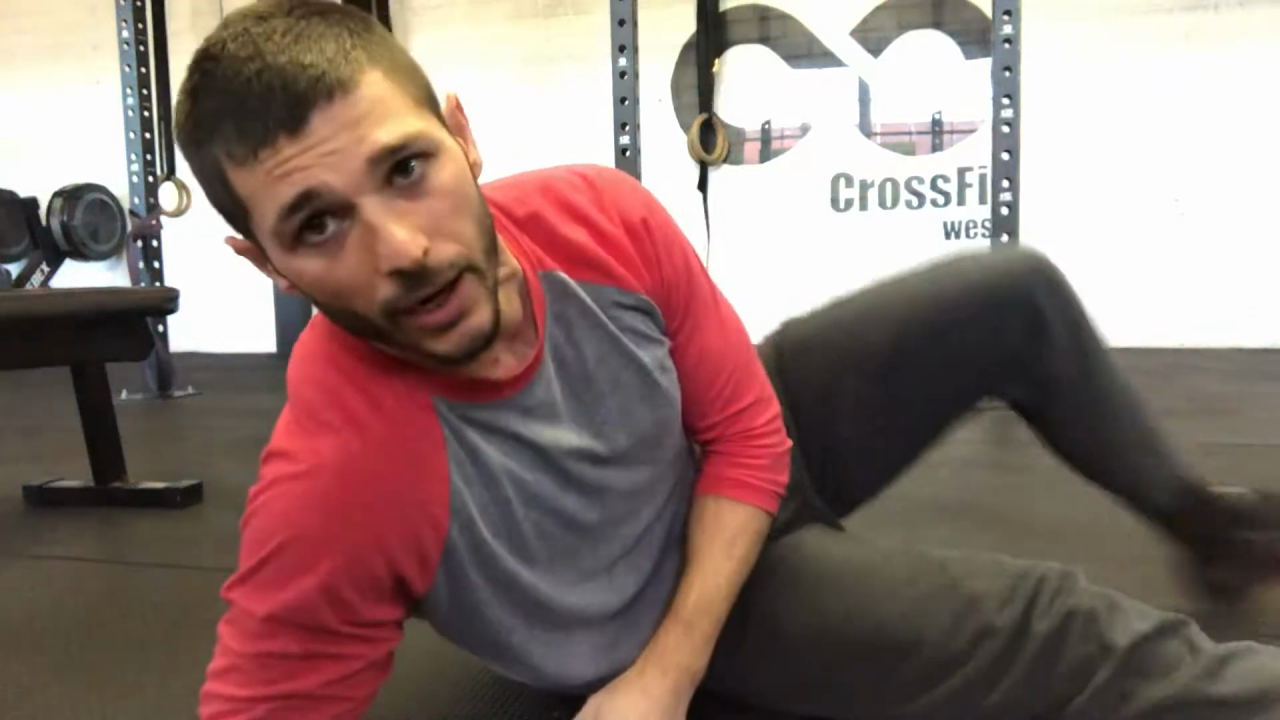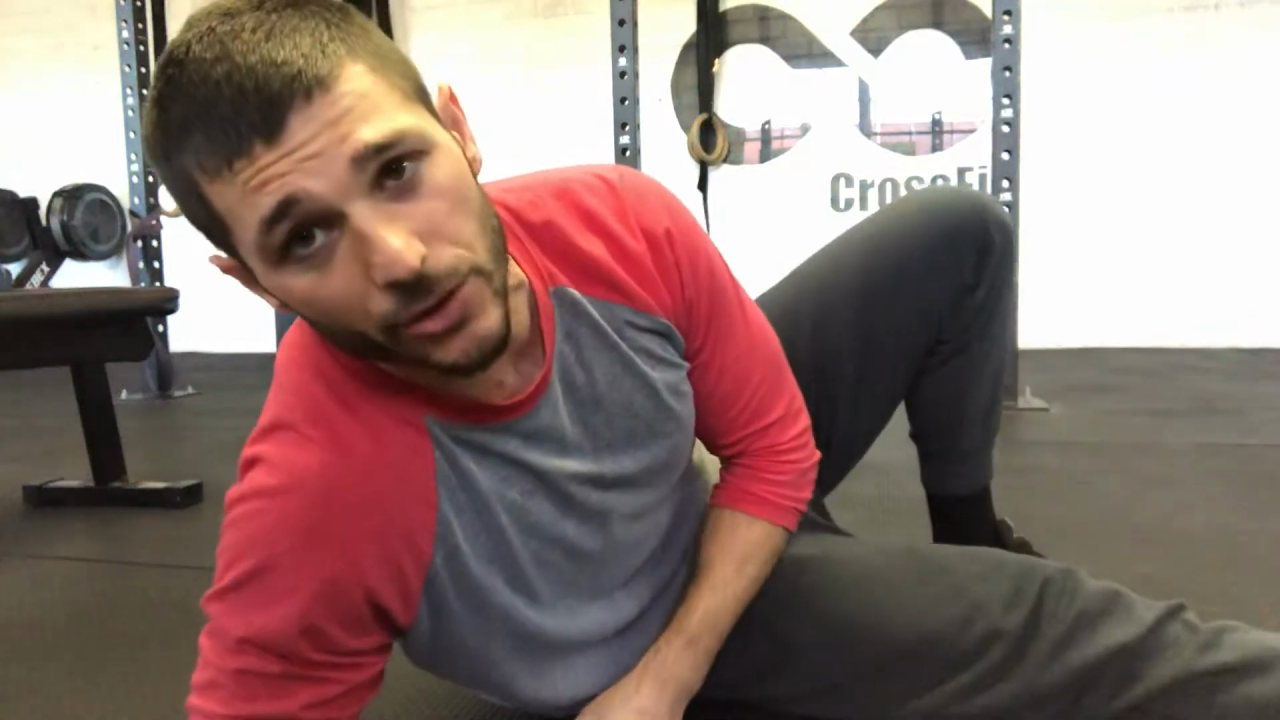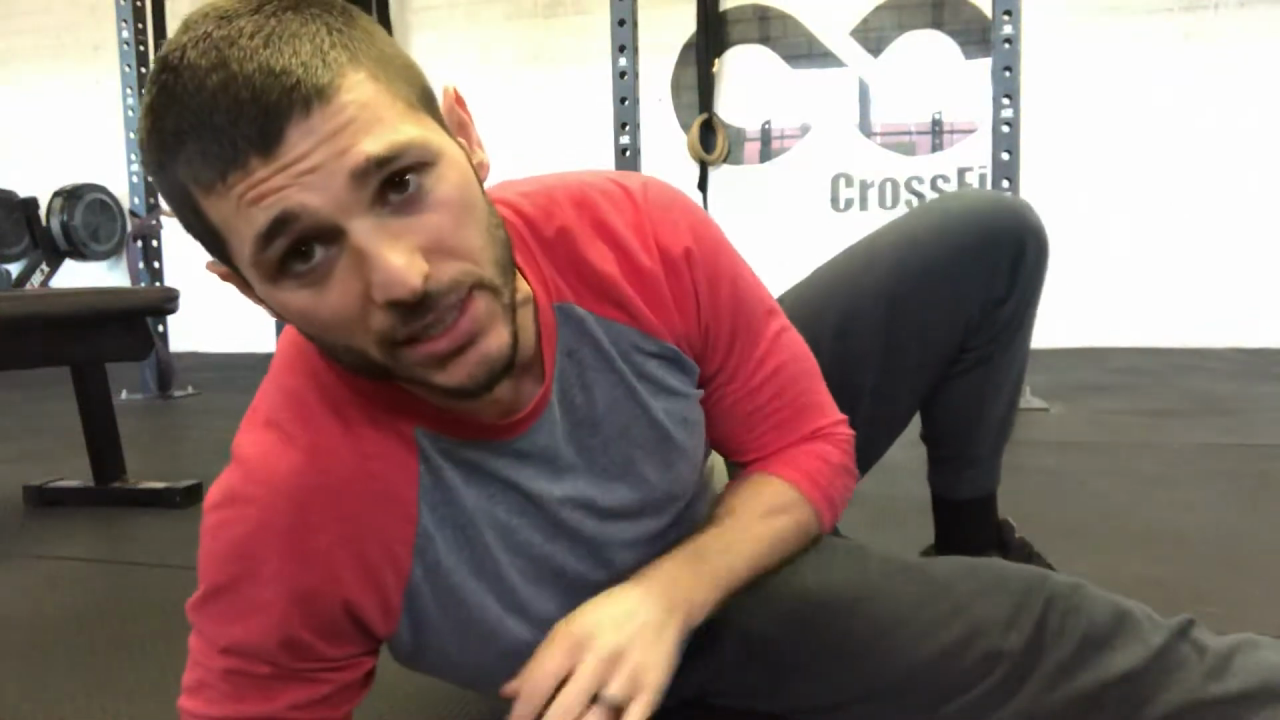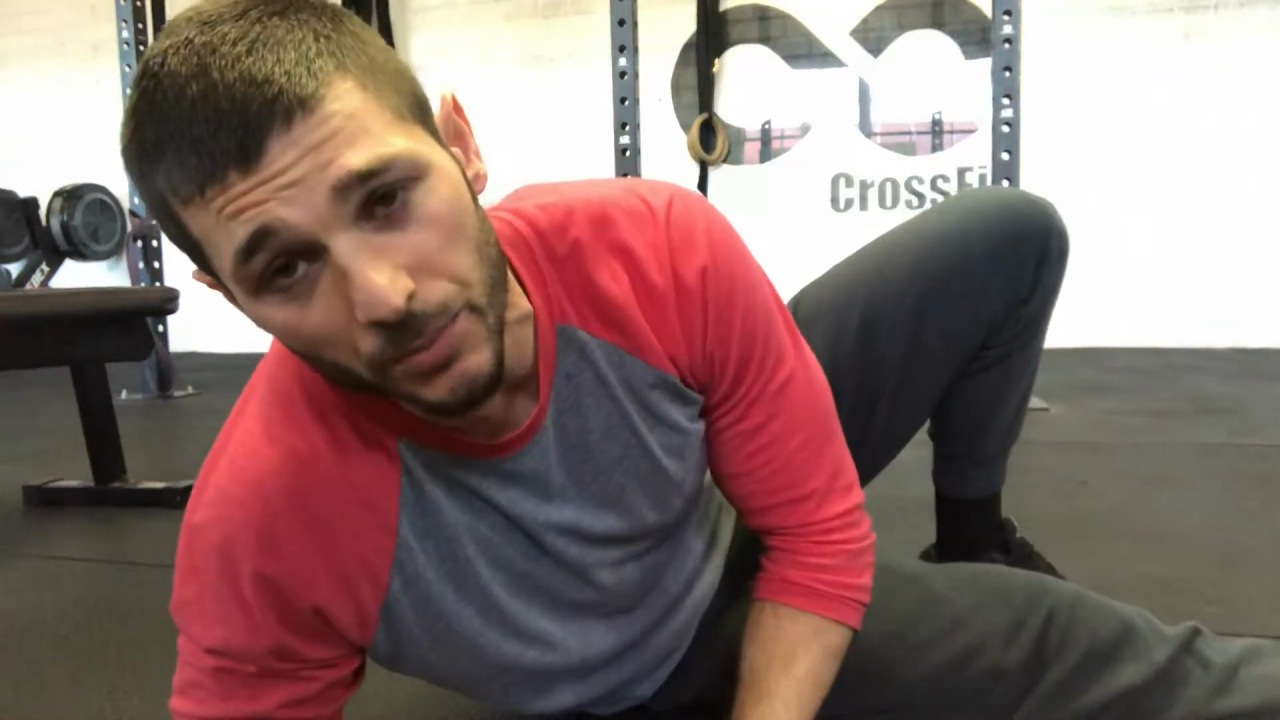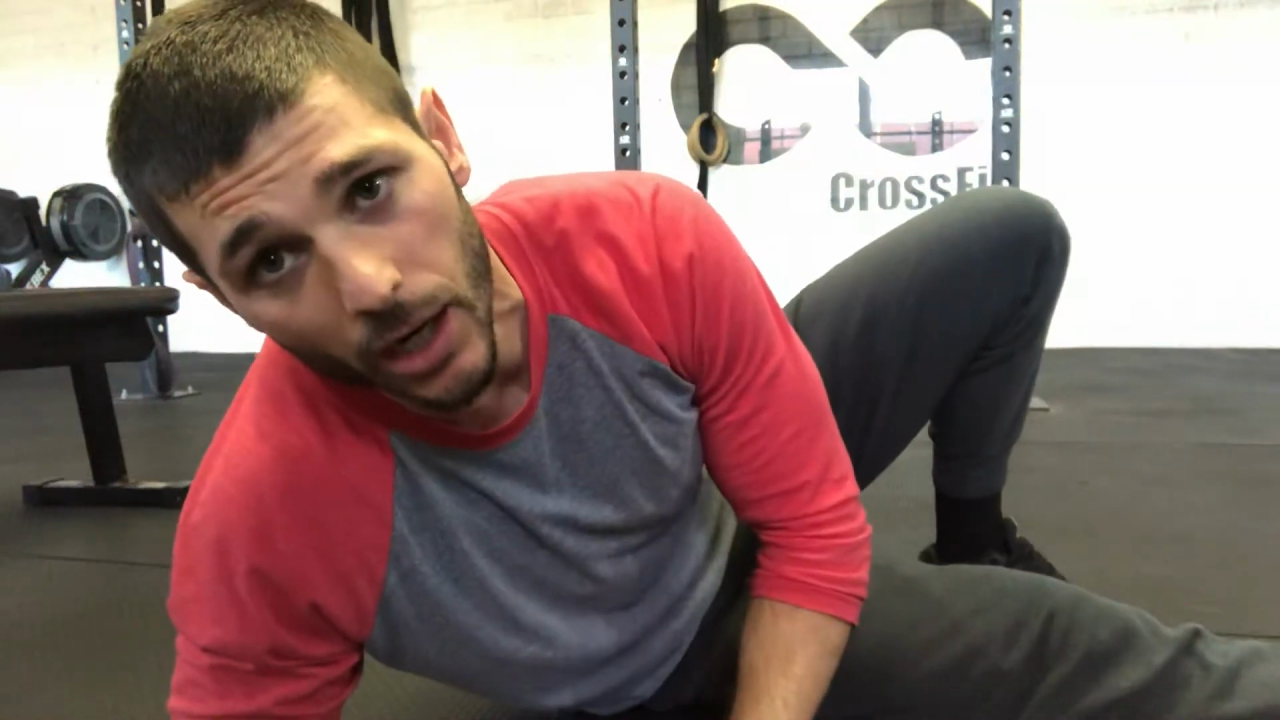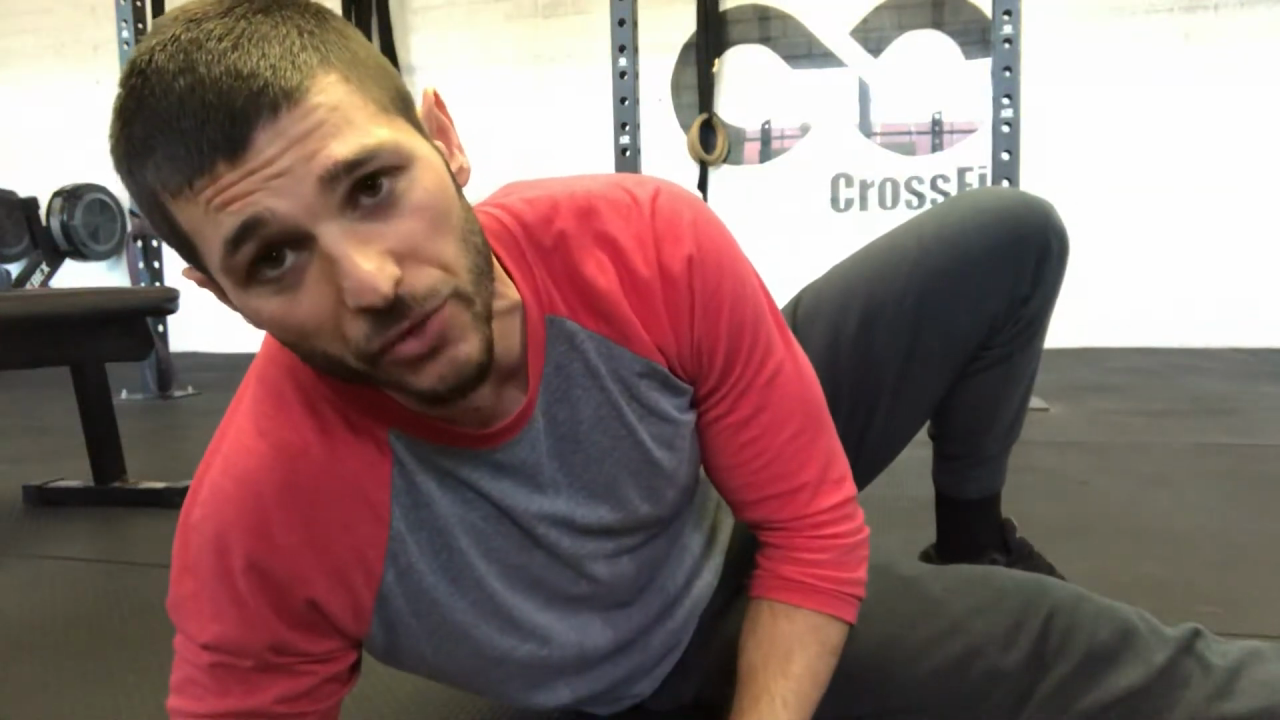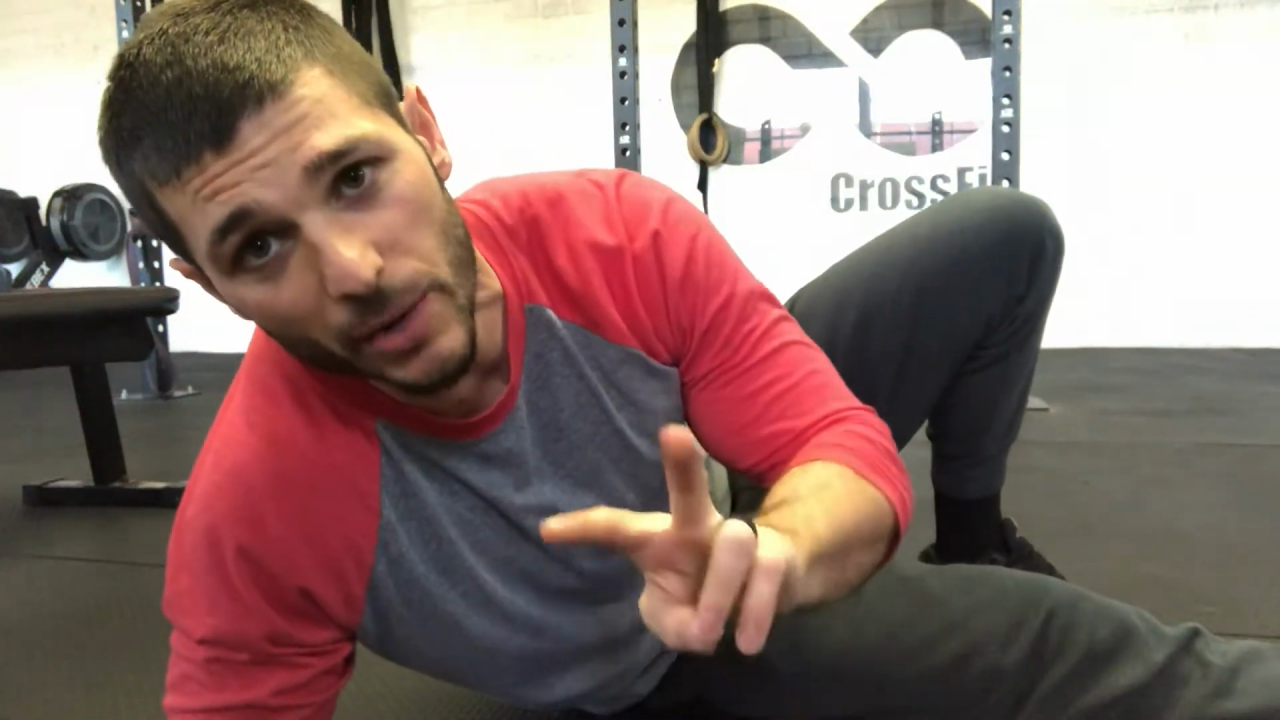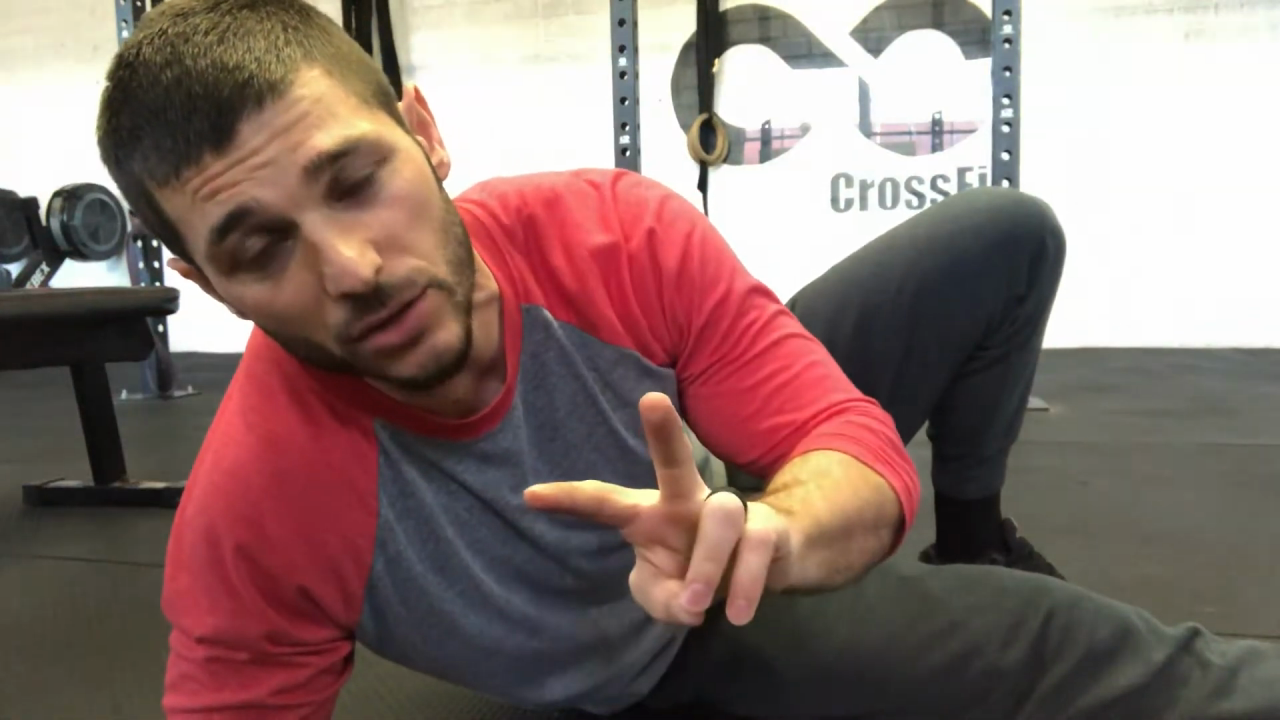
dt=0.5s
person 1, frame 1
left shoulder: (600, 216)
right shoulder: (328, 487)
left elbow: (744, 435)
left hip: (733, 466)
right hip: (694, 608)
left knee: (1012, 293)
right knee: (1055, 632)
person 1, frame 2
left shoulder: (620, 222)
right shoulder: (305, 506)
left elbow: (775, 449)
left hip: (737, 520)
right hip: (644, 620)
left knee: (958, 233)
left ankle: (965, 533)
person 1, frame 3
left shoulder: (634, 231)
right shoulder: (284, 511)
left elbow: (810, 447)
left wrist: (664, 595)
left hip: (736, 526)
left knee: (991, 239)
left ankle: (970, 540)
person 1, frame 4
left shoulder: (664, 249)
right shoulder: (261, 528)
left elbow: (819, 536)
left hip: (762, 519)
left knee: (1009, 238)
left ankle: (972, 543)
person 1, frame 5
left shoulder: (648, 239)
right shoulder: (258, 525)
left elbow: (815, 527)
left hip: (756, 520)
left knee: (1011, 238)
left ankle: (973, 539)
person 1, frame 6
left shoulder: (650, 245)
right shoulder: (256, 529)
left elbow: (812, 527)
left hip: (753, 523)
left knee: (1010, 238)
left ankle: (973, 545)
person 1, frame 7
left shoulder: (619, 233)
right shoulder: (251, 517)
left elbow: (850, 453)
left wrist: (768, 545)
left hip: (725, 531)
left knee: (1005, 238)
left ankle: (975, 542)
person 1, frame 8
left shoulder: (619, 232)
right shoulder: (250, 516)
left elbow: (855, 451)
left wrist: (771, 530)
left hip: (725, 487)
left knee: (1004, 237)
left ankle: (974, 535)
